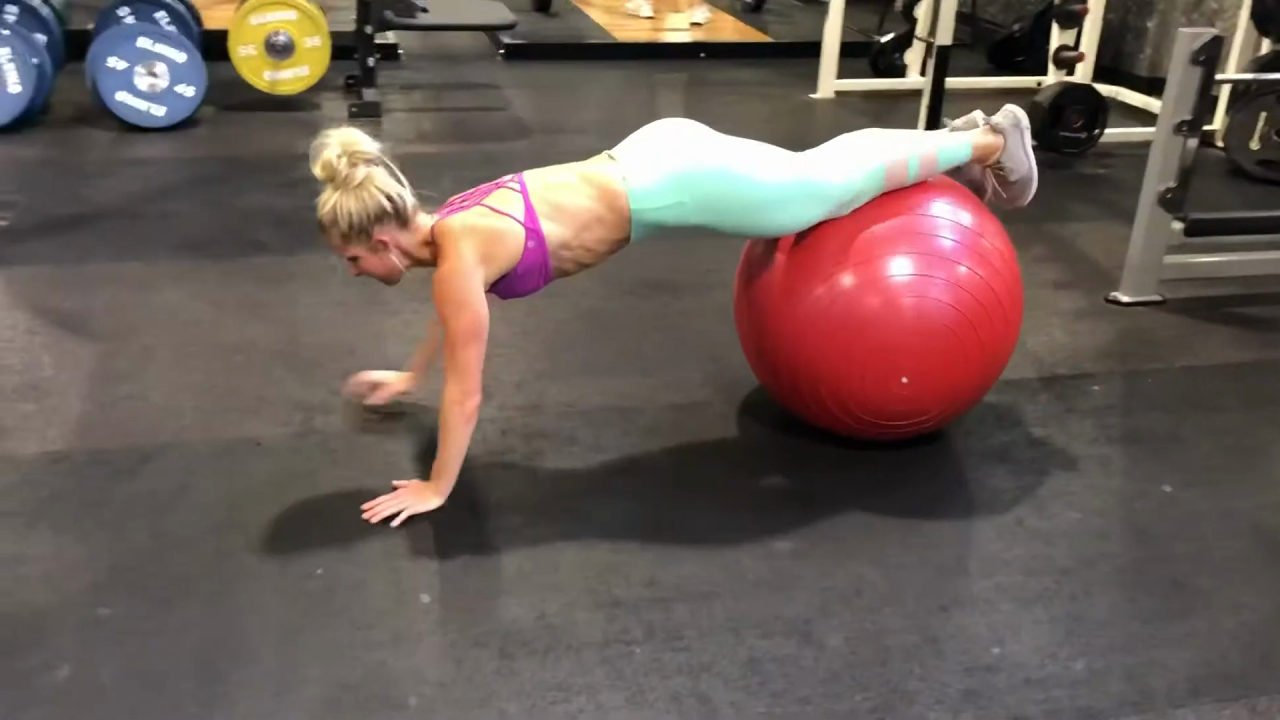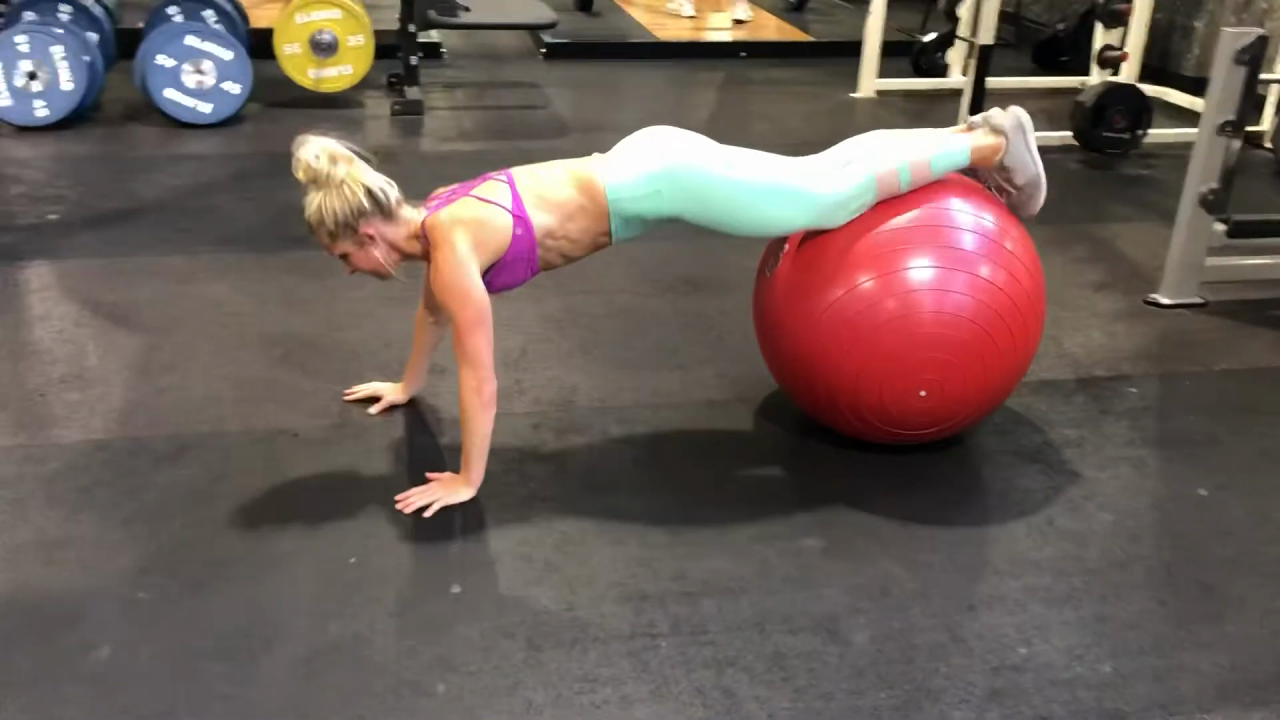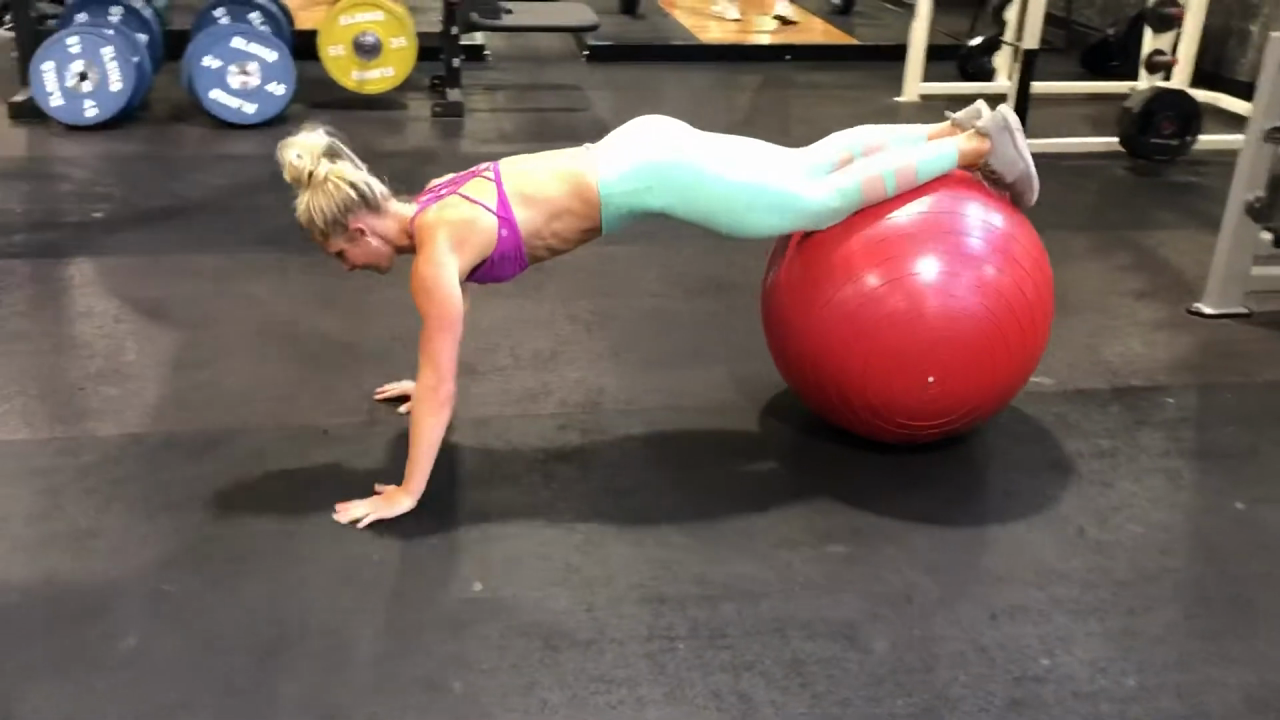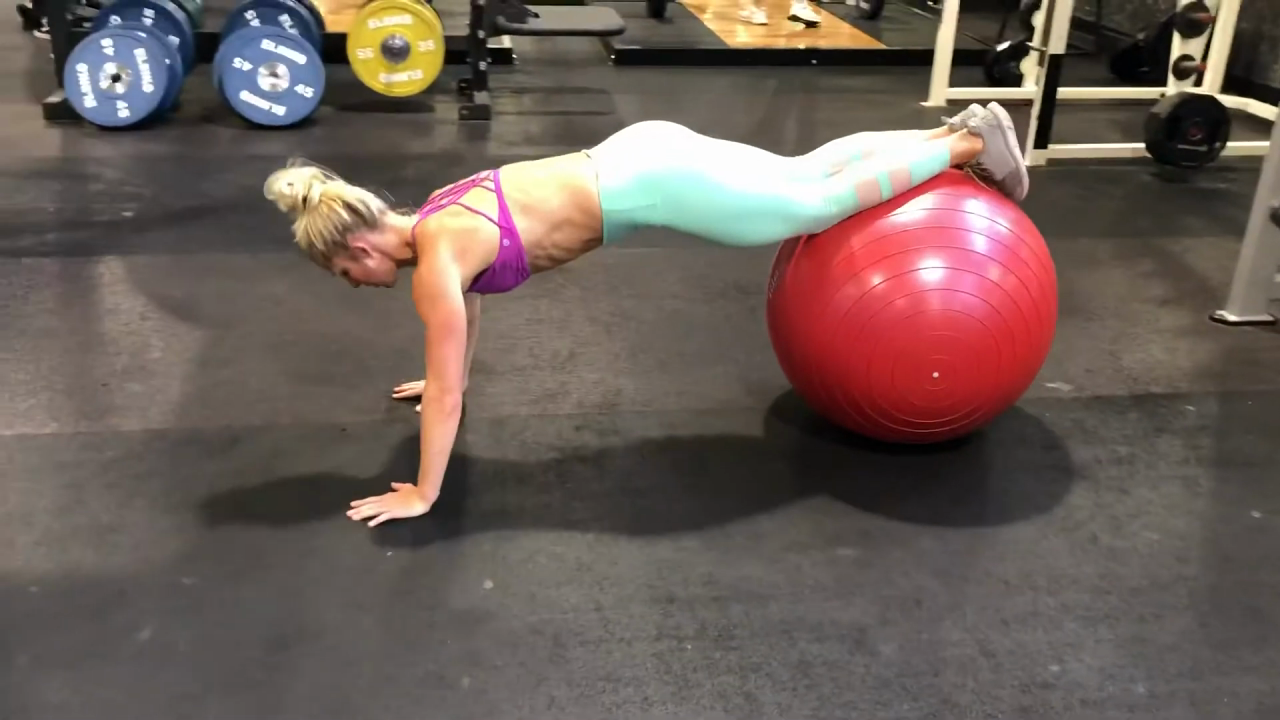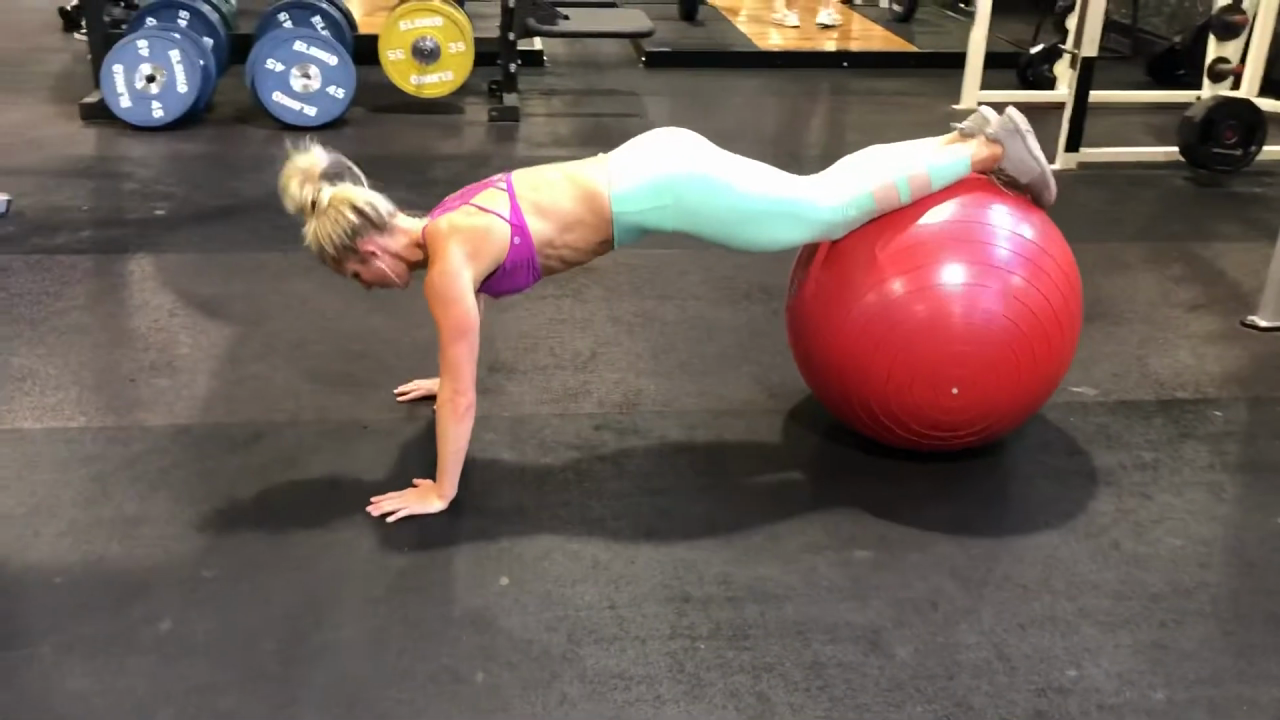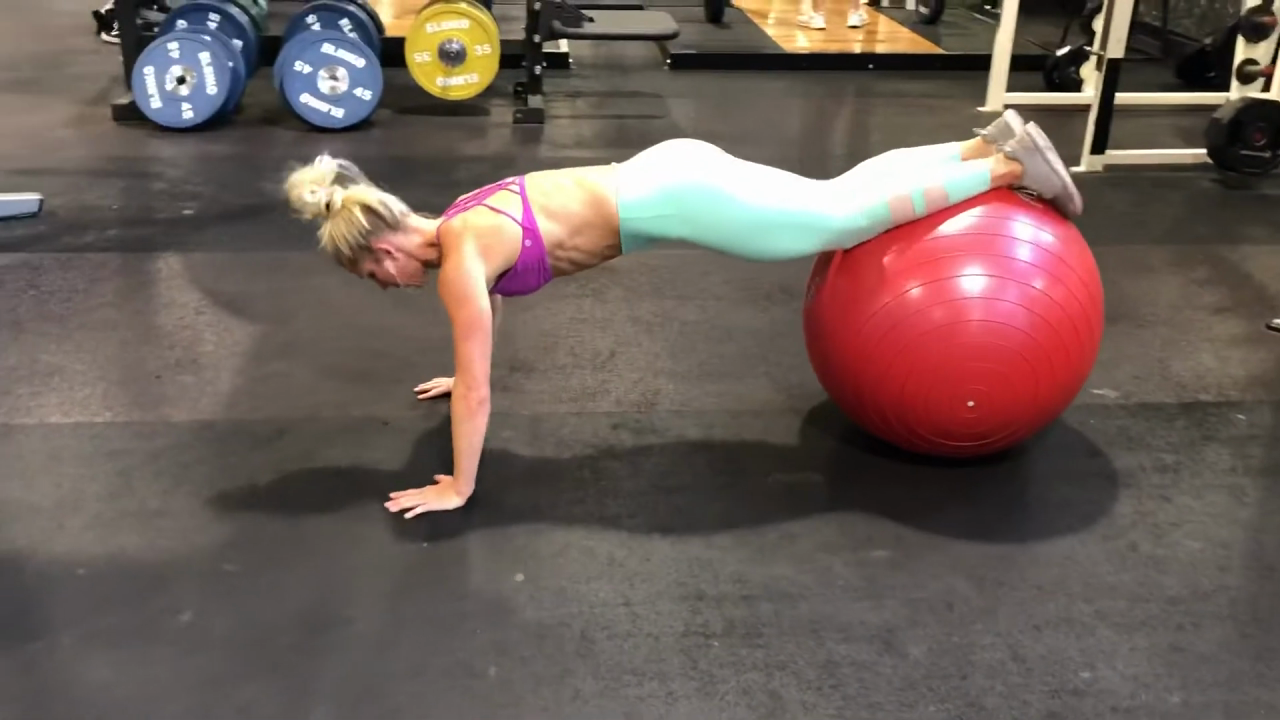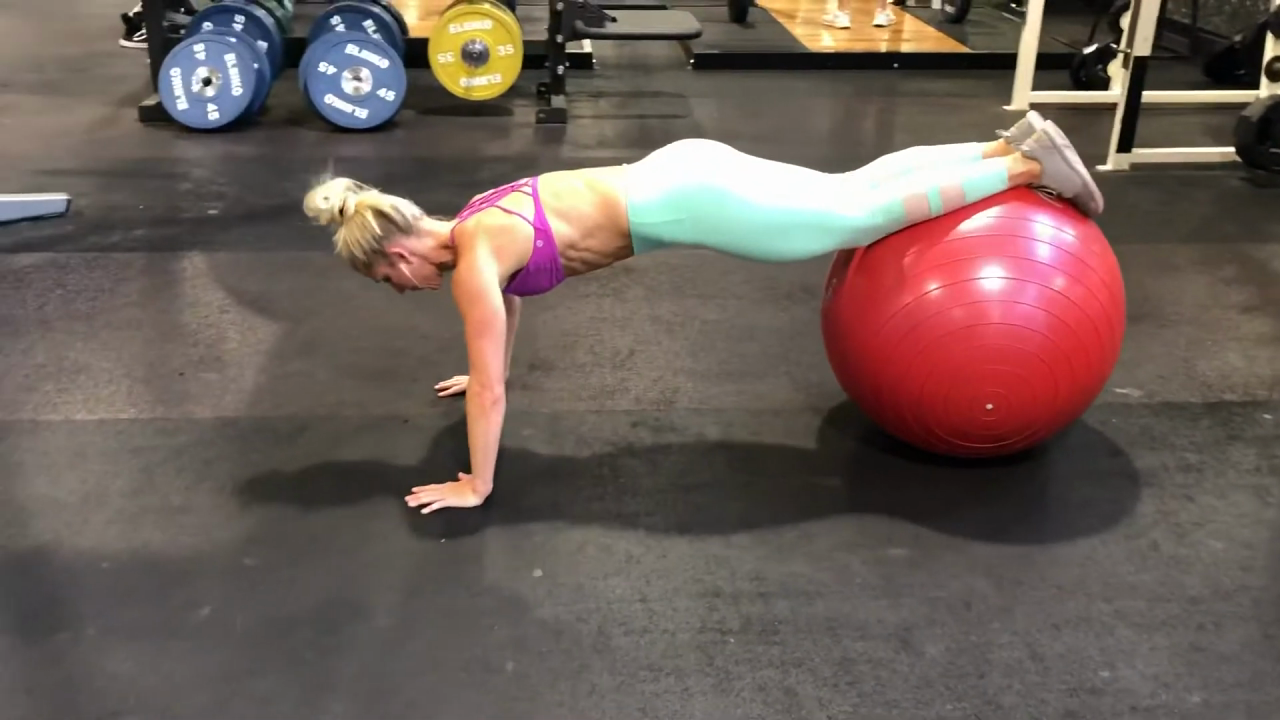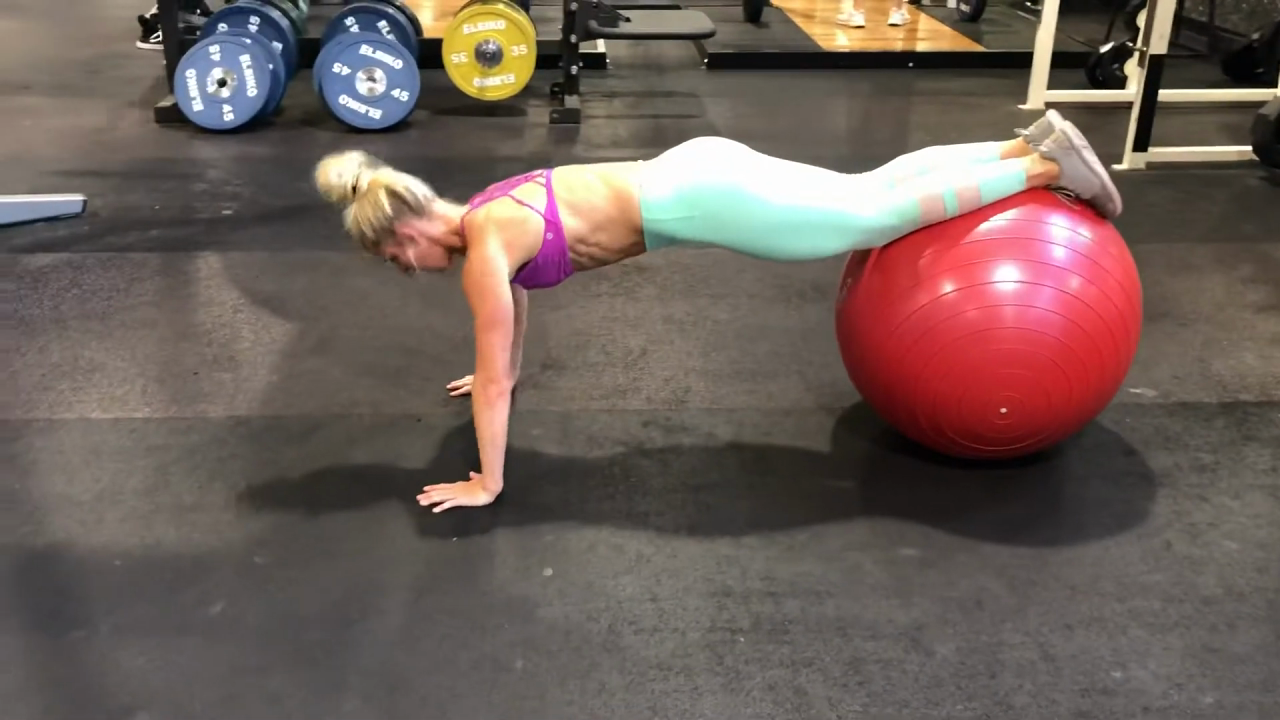
dt=0.2s
person 1, frame 1
left shoulder: (459, 252)
right shoulder: (450, 224)
left elbow: (465, 389)
right elbow: (456, 310)
left wrist: (435, 489)
right wrist: (409, 377)
left hip: (673, 183)
right hip: (659, 152)
left knee: (844, 185)
right knee: (817, 167)
left ankle: (993, 141)
right ankle: (960, 134)
person 1, frame 2
left shoulder: (451, 240)
right shoulder: (433, 222)
left elbow: (480, 375)
right elbow: (435, 306)
left wrist: (468, 480)
right wrist: (408, 386)
left hip: (656, 180)
right hip: (645, 162)
left knee: (836, 199)
right knee: (817, 172)
left ankle: (993, 143)
right ankle: (973, 133)
person 1, frame 3
left shoulder: (435, 243)
right shoulder: (426, 214)
left elbow: (441, 384)
right elbow: (444, 304)
left wrist: (409, 493)
right wrist: (427, 384)
left hip: (648, 173)
right hip: (643, 146)
left knee: (825, 201)
right knee: (811, 164)
left ankle: (979, 147)
right ankle: (954, 130)
person 1, frame 4
left shoulder: (437, 254)
right shoulder: (434, 220)
left elbow: (446, 392)
right elbow: (469, 297)
left wrist: (422, 495)
right wrist: (447, 380)
left hip: (649, 185)
right hip: (641, 152)
left knee: (821, 205)
right knee: (807, 174)
left ankle: (971, 144)
right ankle: (957, 131)
person 1, frame 5
left shoulder: (445, 255)
right shoulder: (448, 224)
left elbow: (461, 391)
right elbow: (483, 294)
left wrist: (440, 493)
right wrist: (449, 379)
left hip: (660, 189)
right hip: (653, 160)
left knee: (834, 210)
right knee: (822, 193)
left ankle: (992, 151)
right ankle: (968, 137)
person 1, frame 6
left shoulder: (459, 254)
right shoulder: (461, 226)
left elbow: (475, 390)
right elbow: (494, 299)
left wrist: (458, 489)
right wrist: (470, 375)
left hip: (669, 198)
right hip: (667, 171)
left knee: (849, 219)
right knee: (837, 197)
left ankle: (1011, 166)
right ankle: (989, 146)
person 1, frame 7
left shoulder: (471, 253)
right shoulder: (477, 229)
left elbow: (488, 389)
right elbow: (509, 299)
left wrist: (477, 487)
right wrist: (490, 376)
left hip: (681, 202)
right hip: (681, 172)
left knee: (862, 217)
right knee: (854, 191)
left ankle: (1029, 166)
right ankle: (1011, 145)
person 1, frame 8
left shoulder: (482, 244)
right shoulder: (486, 217)
left elbow: (490, 384)
right elbow: (517, 292)
left wrist: (486, 486)
right wrist: (507, 372)
left hip: (695, 200)
right hip: (696, 170)
left knee: (879, 216)
right knee: (872, 191)
left ankle: (1048, 166)
right ankle: (1030, 144)
